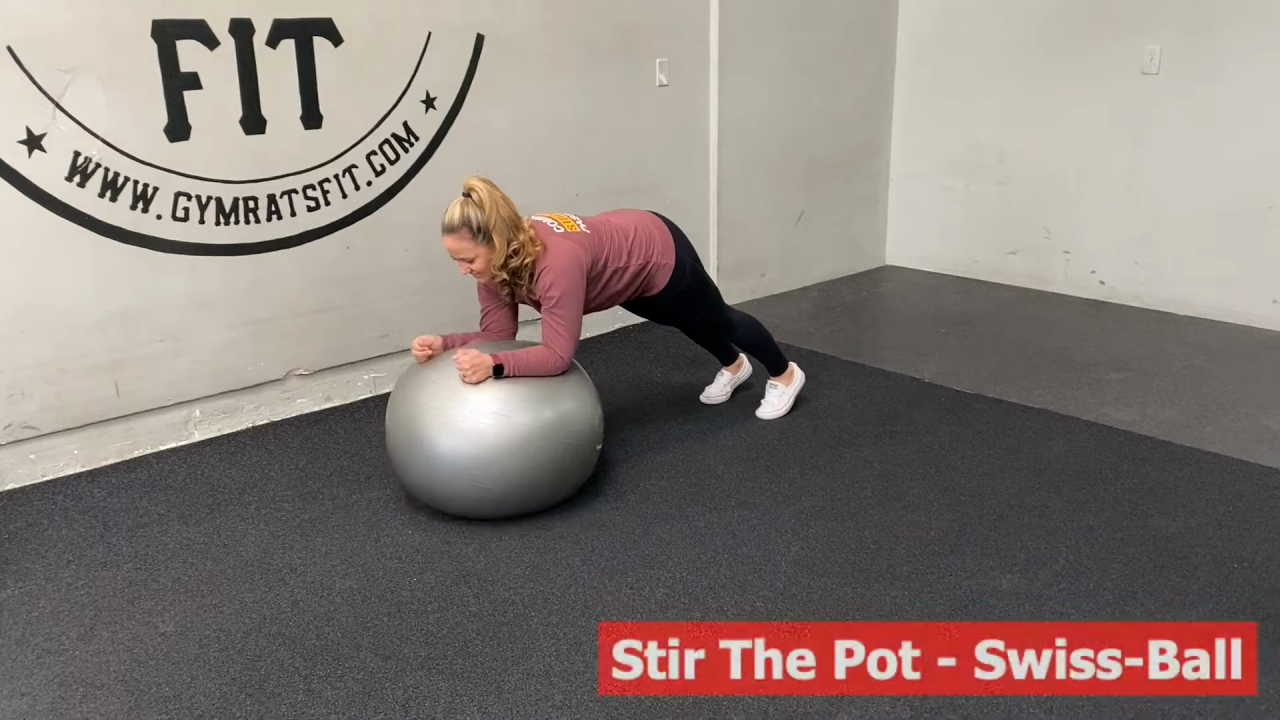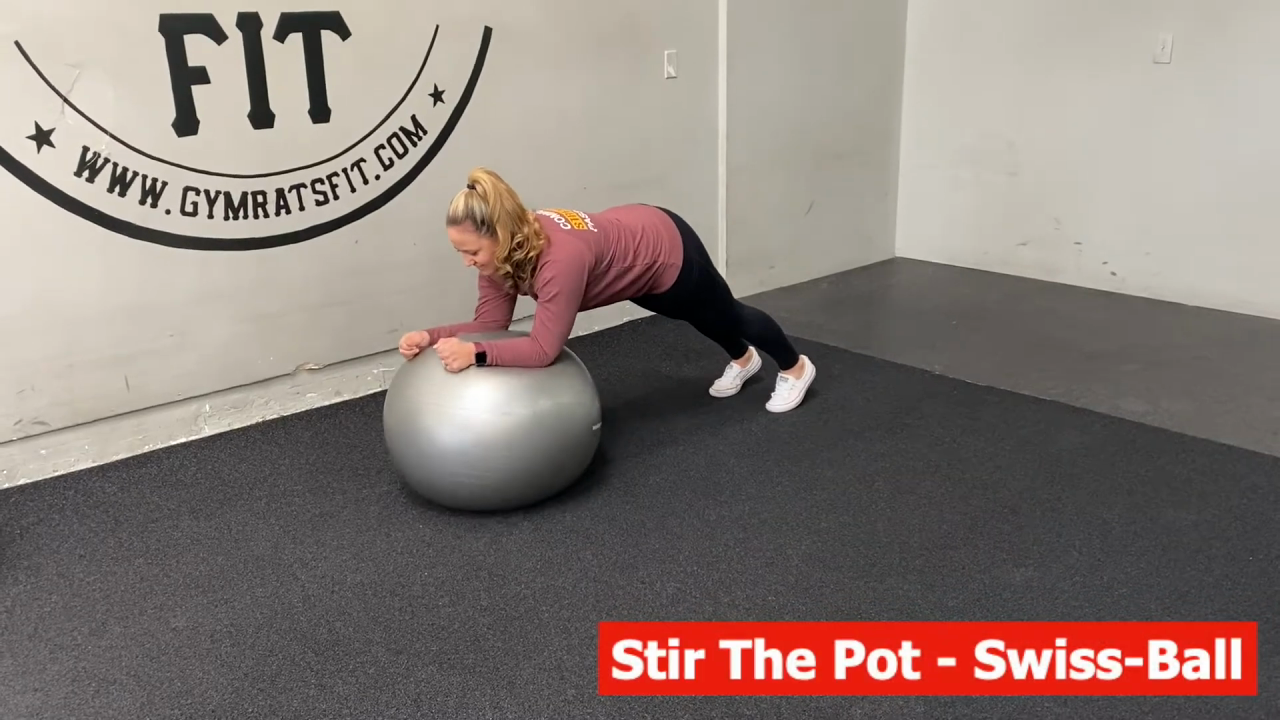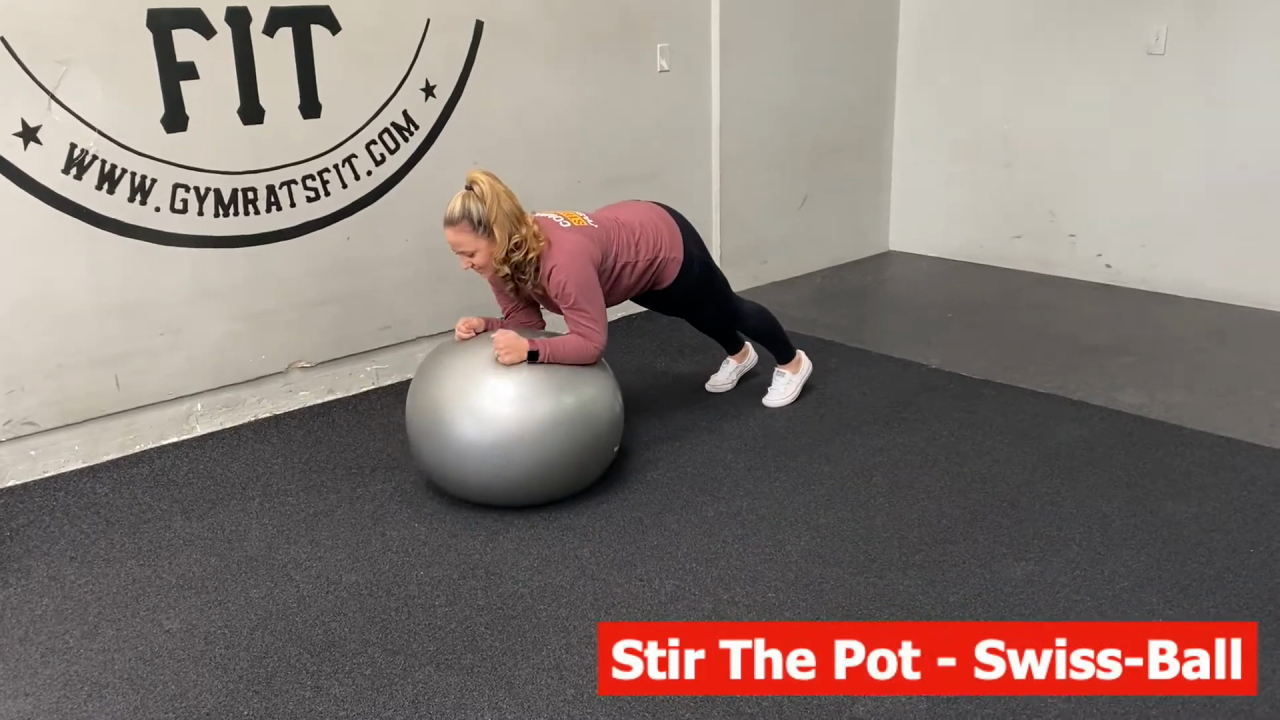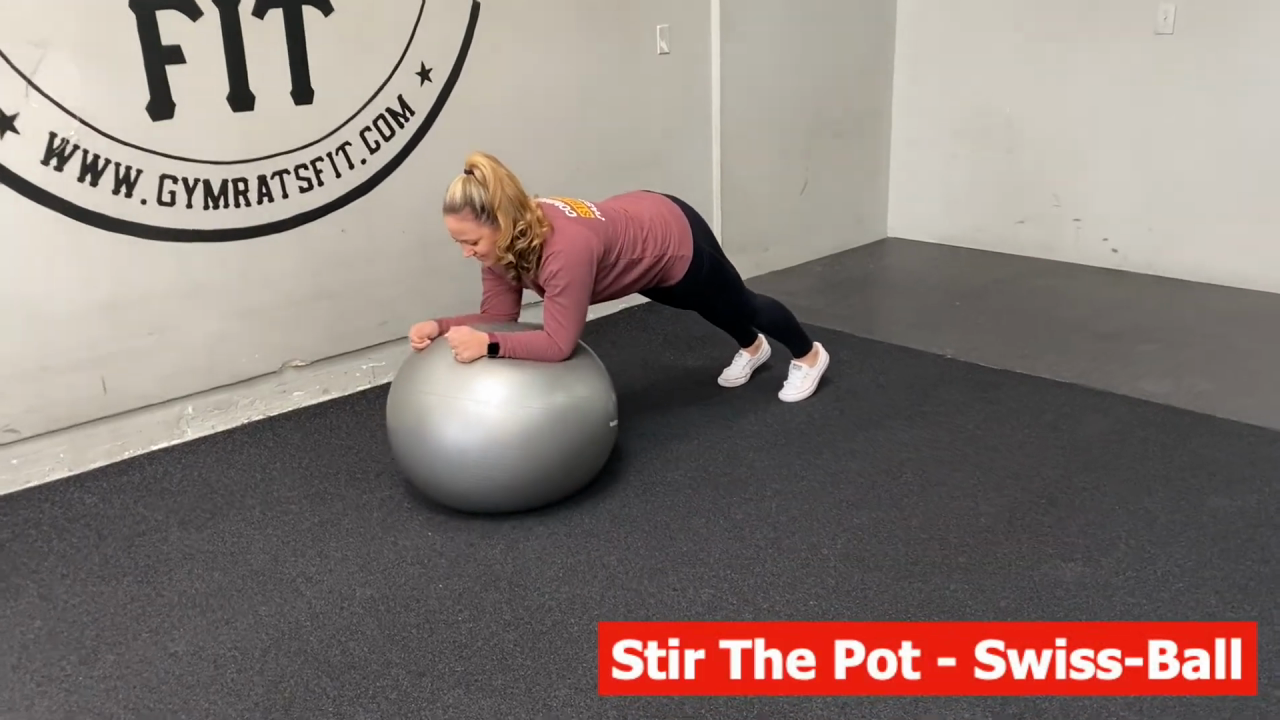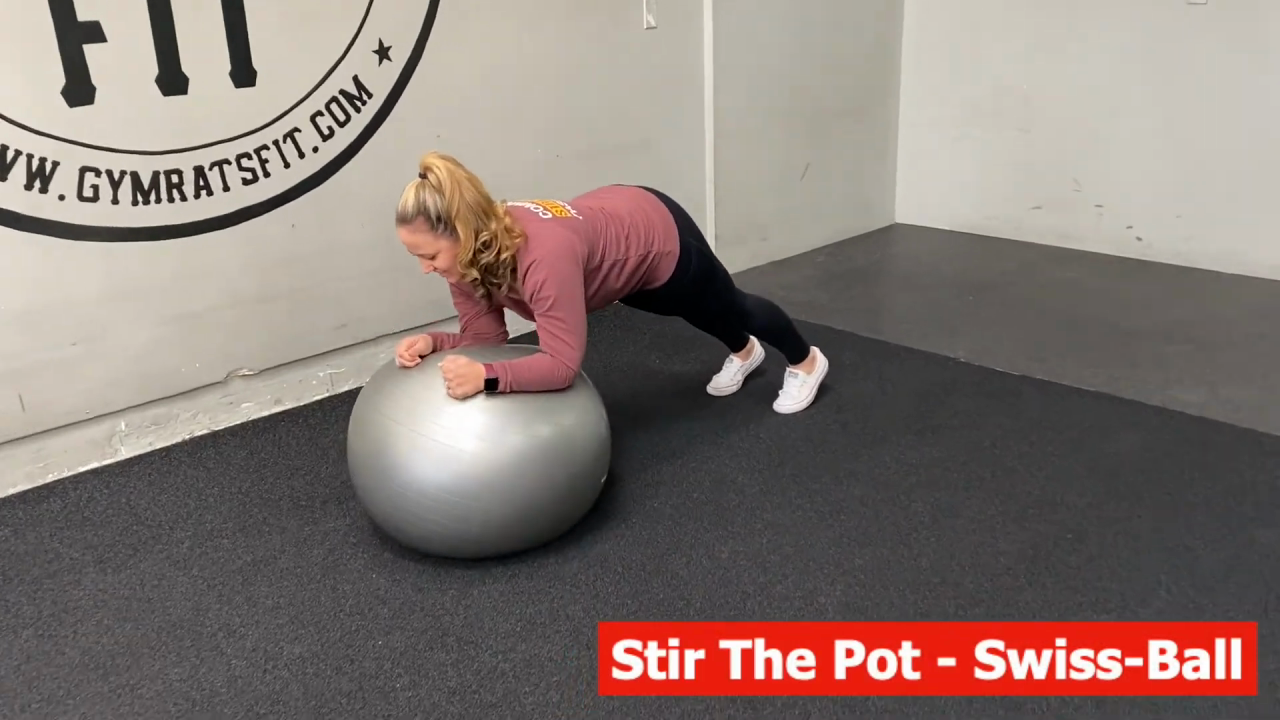
dt=1s
person 1, frame 1
left shoulder: (557, 262)
right shoulder: (493, 259)
left elbow: (558, 354)
right elbow: (496, 334)
left wrist: (492, 366)
right wrist: (444, 342)
left hip: (660, 256)
right hip: (621, 252)
left knee: (714, 319)
right knee: (687, 321)
left ankle: (784, 375)
right ankle: (733, 366)
person 1, frame 2
left shoulder: (561, 258)
right shoulder: (500, 250)
left elbow: (544, 348)
right elbow: (489, 323)
left wrist: (474, 354)
right wrist: (431, 336)
left hip: (667, 253)
right hip: (628, 234)
left knee: (725, 314)
right knee: (701, 316)
left ankle: (795, 368)
right ankle: (743, 359)
person 1, frame 3
left shoulder: (563, 259)
right shoulder: (501, 257)
left elbow: (591, 342)
right elbow: (524, 321)
left wrist: (528, 348)
right wrist: (485, 325)
left hip: (666, 247)
right hip: (628, 229)
left knee: (723, 308)
right knee: (695, 312)
left ankle: (792, 363)
right ankle: (739, 355)
person 1, frame 4
left shoulder: (566, 247)
right shoulder: (501, 239)
left elbow: (558, 343)
right elbow: (496, 316)
left wrist: (487, 344)
right wrist: (442, 326)
left hip: (675, 242)
right hip: (636, 222)
left knee: (737, 303)
right knee: (709, 306)
left ankle: (808, 355)
right ankle: (752, 348)
person 1, frame 5
left shoulder: (544, 255)
right shoulder: (465, 253)
left elbow: (563, 363)
right elbow: (484, 337)
left wrist: (485, 376)
right wrist: (434, 341)
left hip: (659, 239)
left knee: (725, 305)
right knee: (698, 310)
left ankle: (805, 361)
right ankle: (744, 352)
